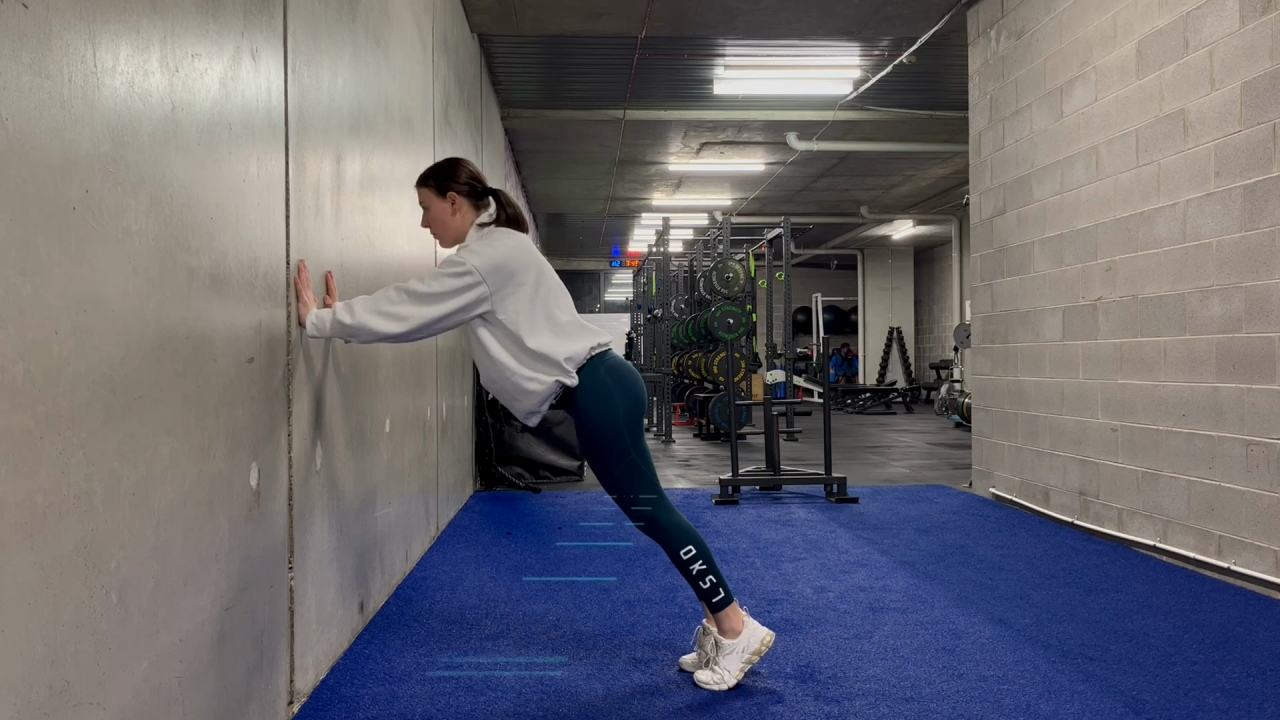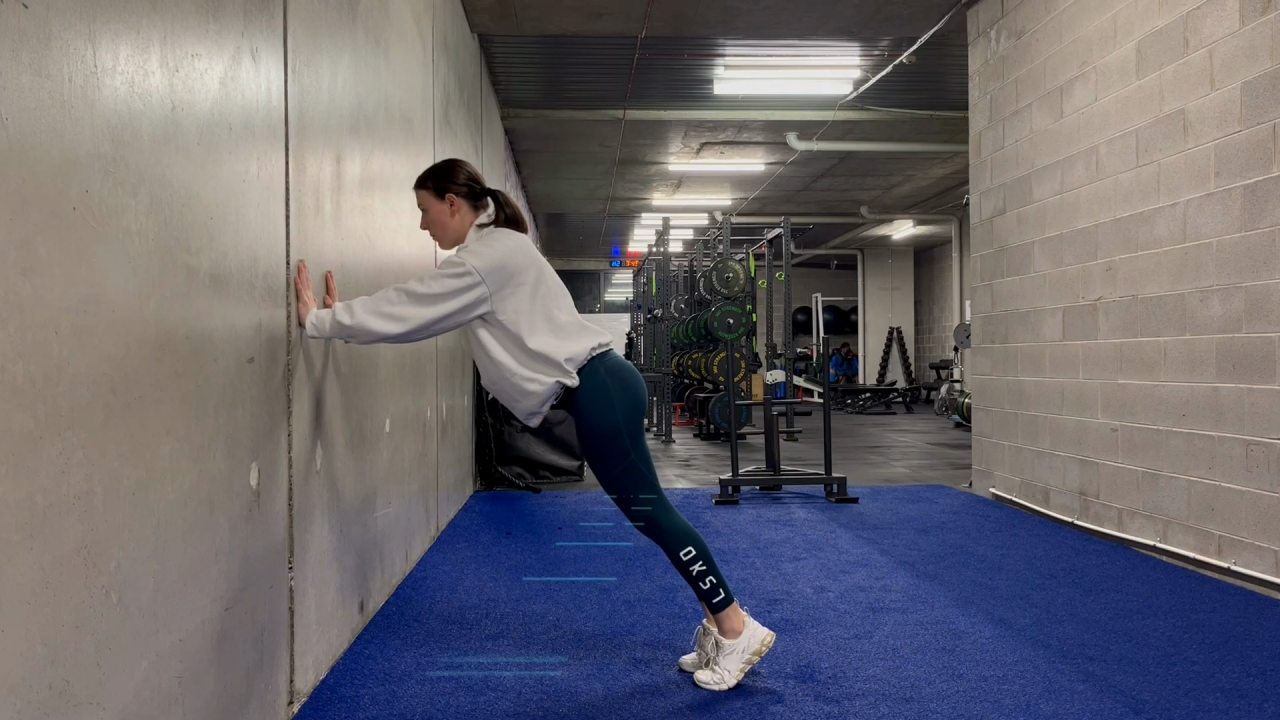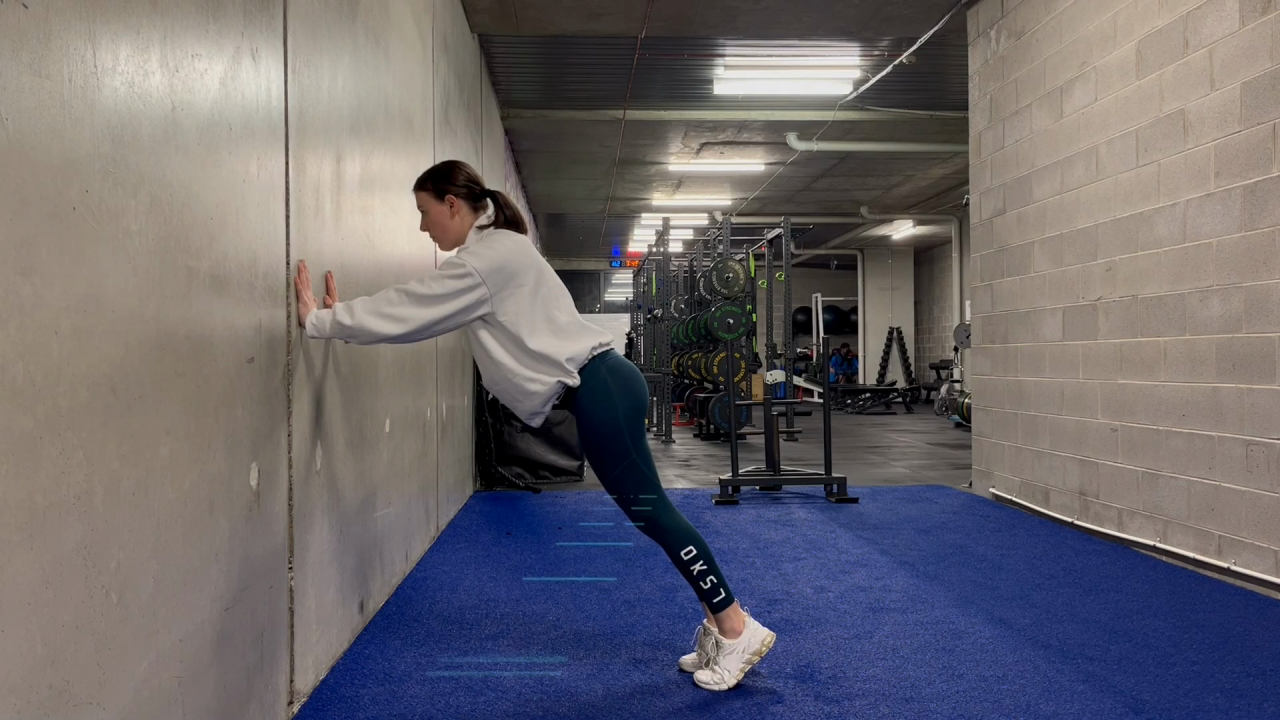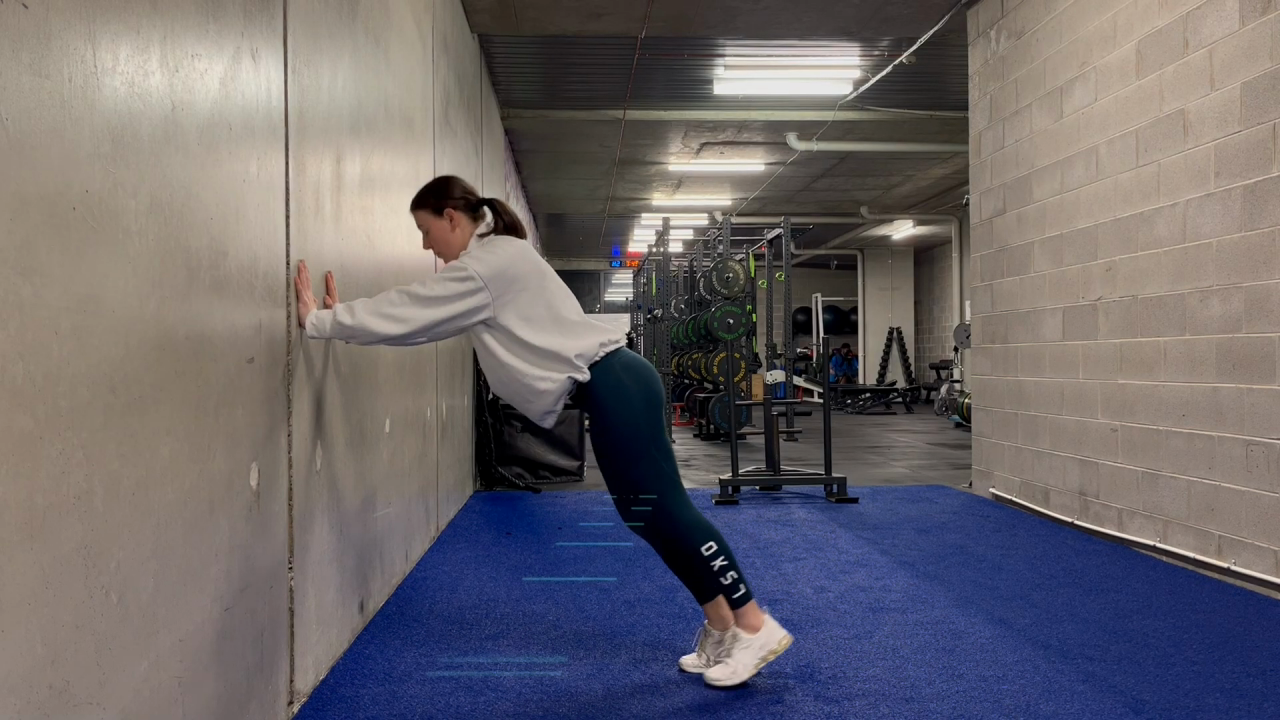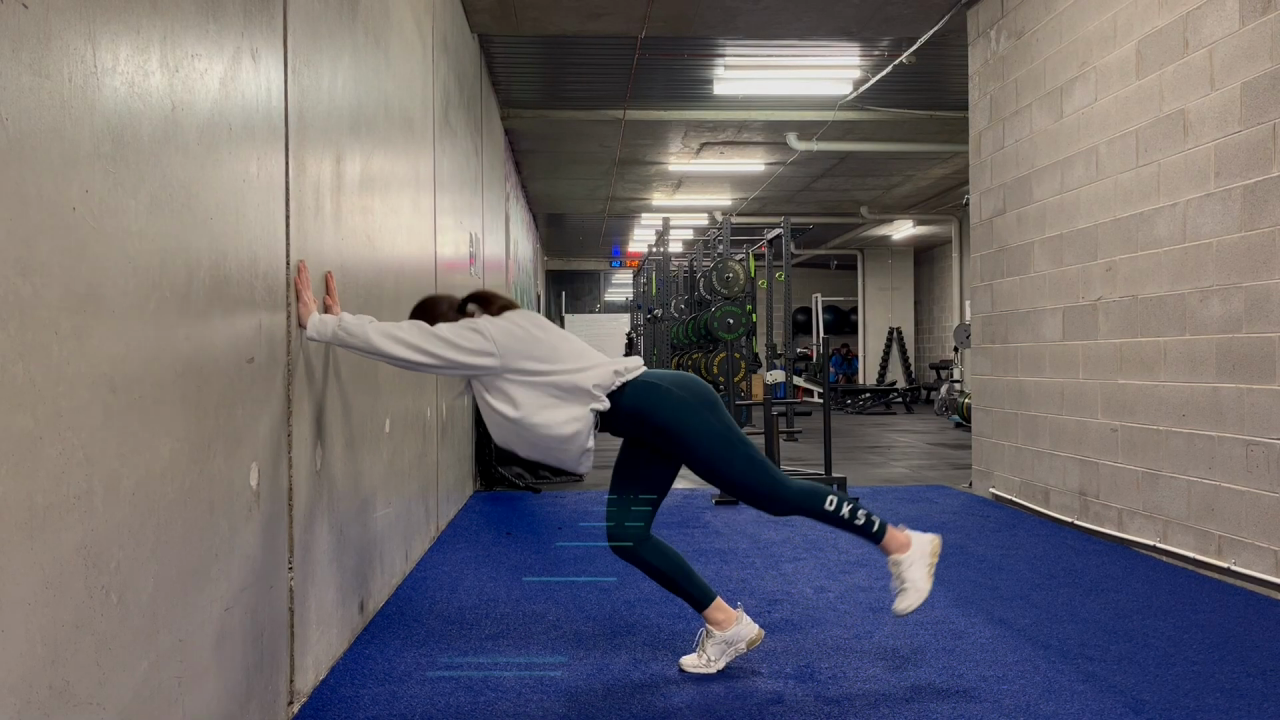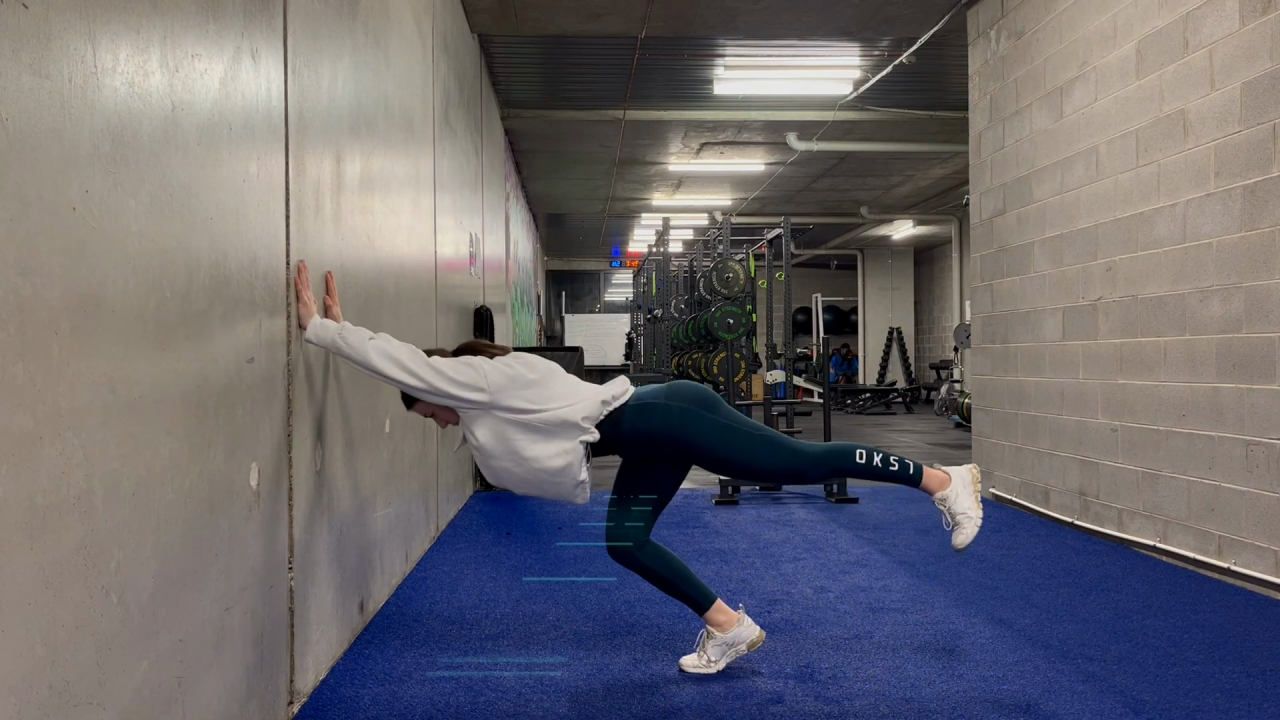
dt=0.5s
person 1, frame 1
left shoulder: (488, 256)
right shoulder: (494, 251)
left elbow: (408, 309)
right elbow: (418, 311)
left wrist: (320, 319)
right wrist: (345, 316)
left hip: (596, 389)
right hip: (596, 387)
left knee: (648, 510)
right knee: (646, 510)
left ankle: (736, 629)
right ankle: (720, 624)
person 1, frame 2
left shoulder: (486, 257)
right shoulder: (493, 252)
left elbow: (408, 311)
right elbow: (416, 310)
left wrist: (319, 321)
right wrist: (346, 315)
left hip: (597, 389)
right hip: (597, 387)
left knee: (648, 511)
right knee: (645, 511)
left ankle: (737, 628)
right ankle: (720, 625)
person 1, frame 3
left shoulder: (488, 258)
right shoulder: (493, 254)
left elbow: (408, 310)
right elbow: (417, 310)
left wrist: (319, 319)
right wrist: (343, 314)
left hip: (599, 388)
right hip: (599, 387)
left knee: (649, 510)
right knee: (646, 510)
left ankle: (738, 630)
right ankle: (721, 624)
person 1, frame 4
left shoulder: (487, 265)
right shoulder: (495, 261)
left elbow: (408, 314)
right elbow: (415, 316)
left wrist: (317, 320)
right wrist: (343, 315)
left hip: (615, 386)
right hip: (607, 388)
left knee: (665, 508)
right knee: (643, 516)
left ankle: (755, 627)
right ankle: (723, 625)
person 1, frame 5
left shoulder: (490, 336)
right shoulder: (494, 342)
left elbow: (407, 342)
right elbow: (409, 344)
left wrist: (319, 323)
right wrist: (338, 322)
left hip: (663, 406)
right hip: (649, 422)
left knee: (773, 494)
right knee: (626, 535)
left ankle: (903, 544)
right ankle: (727, 625)
person 1, frame 6
left shoulder: (480, 378)
right shoulder: (488, 386)
left elbow: (407, 362)
right elbow: (406, 365)
left wrist: (318, 327)
right wrist: (338, 329)
left hip: (664, 422)
right hip: (654, 435)
left knee: (802, 464)
right knee: (624, 542)
left ankle: (944, 481)
right ankle: (727, 625)
